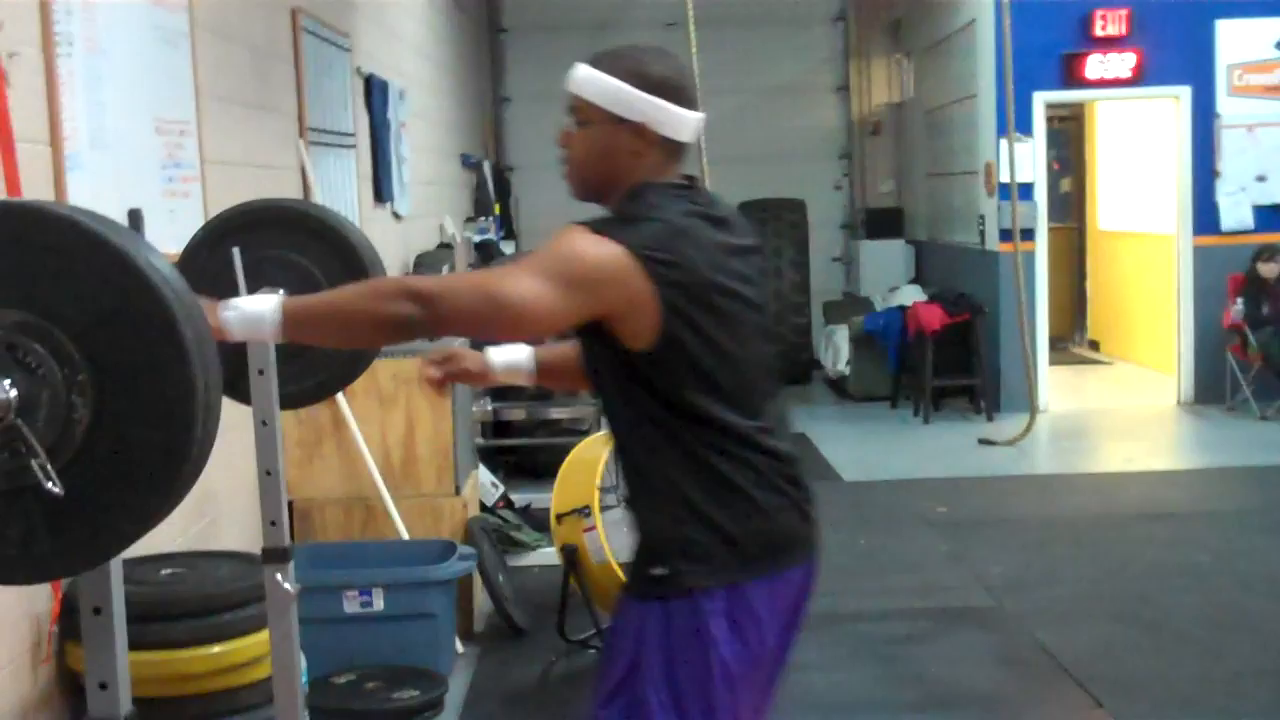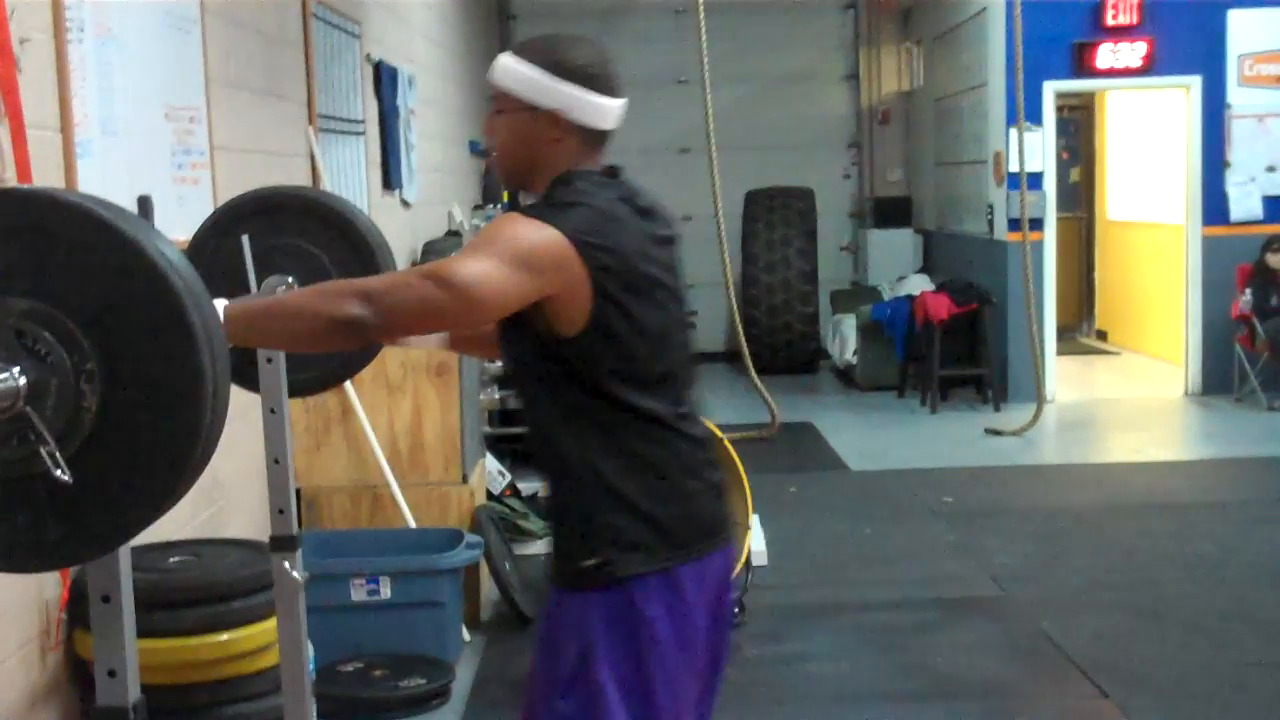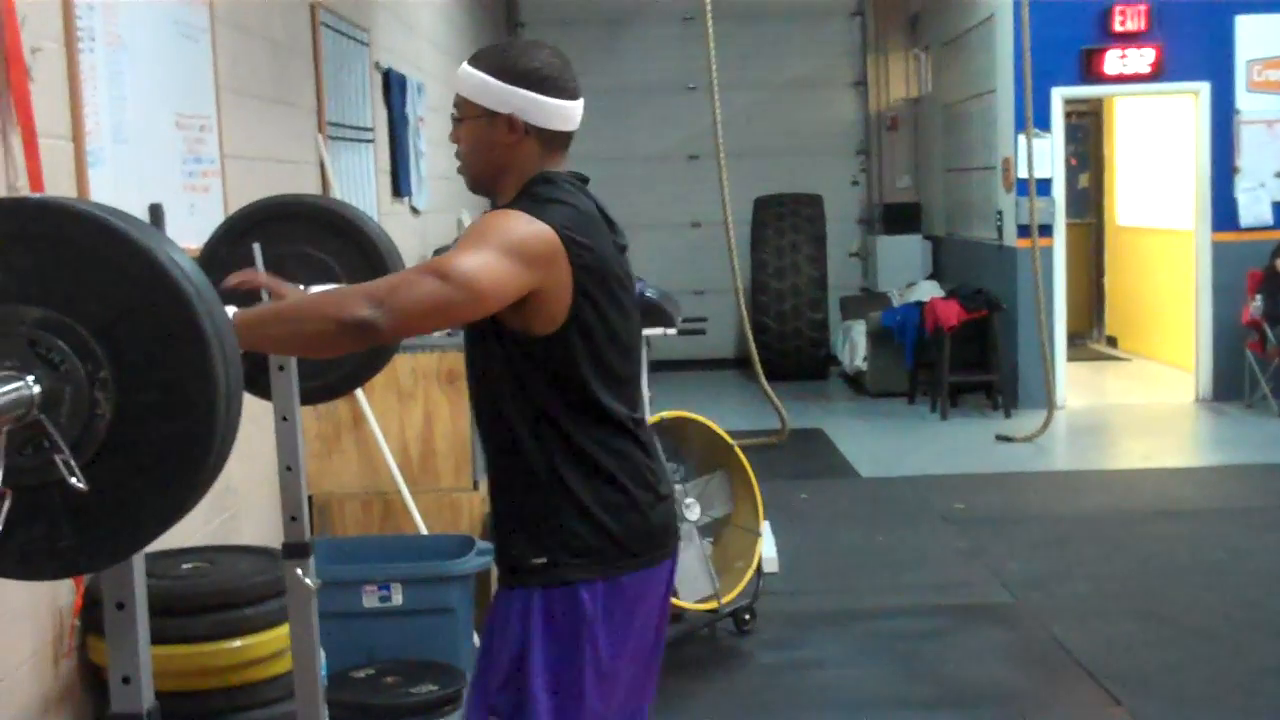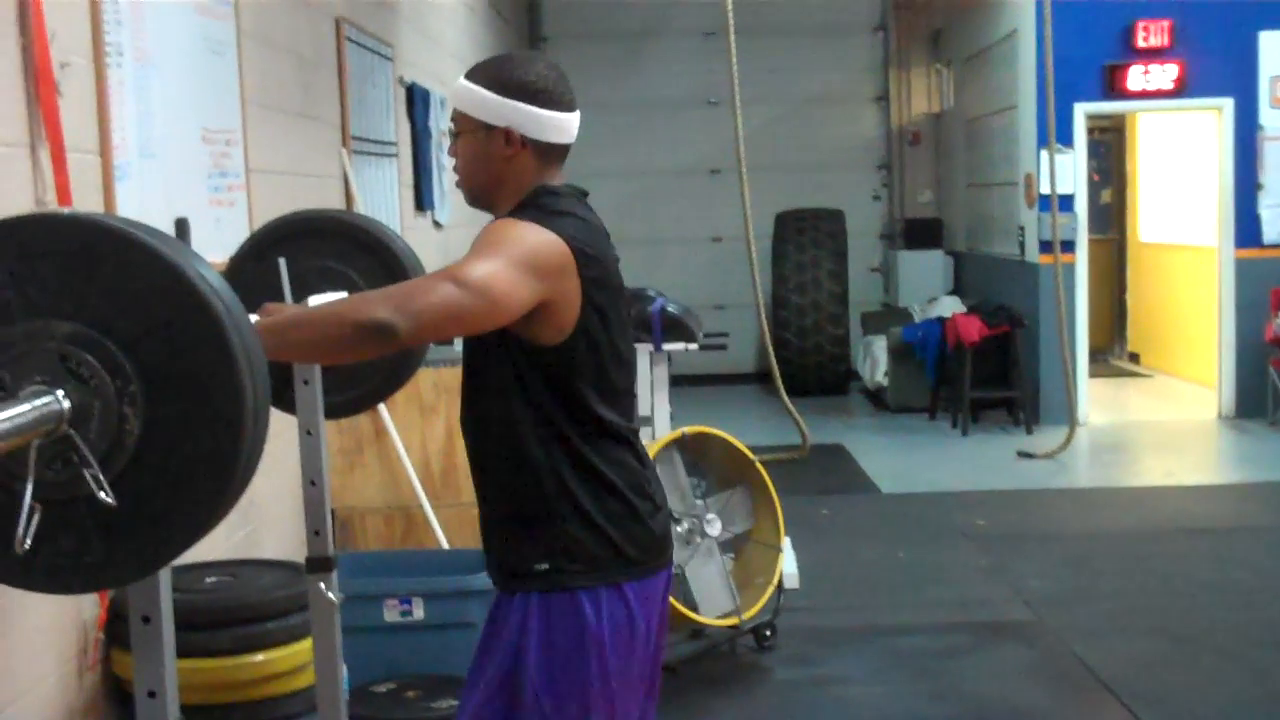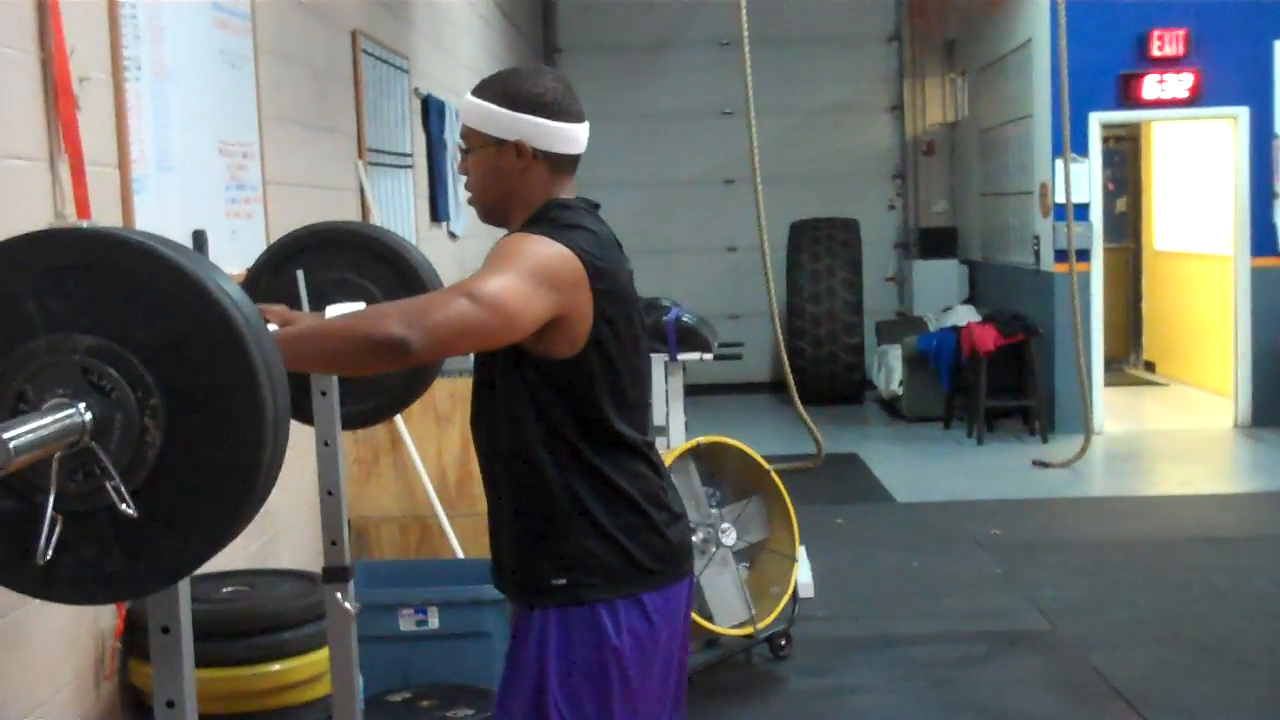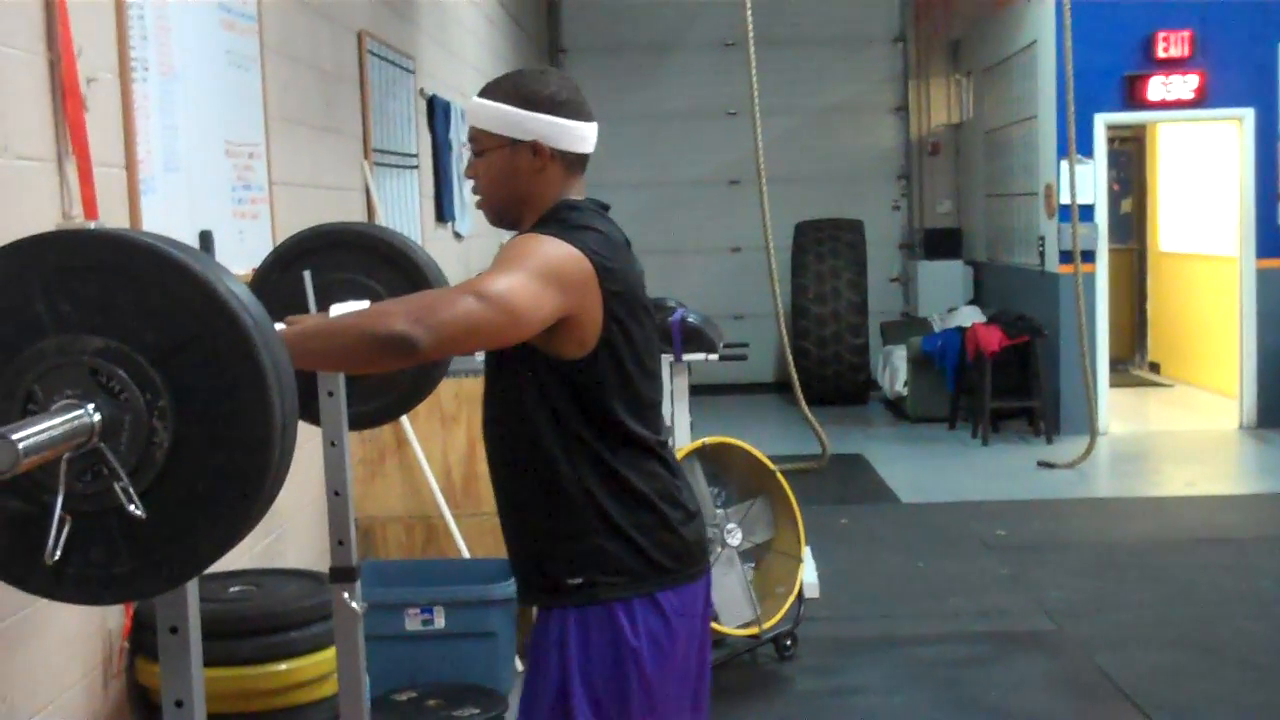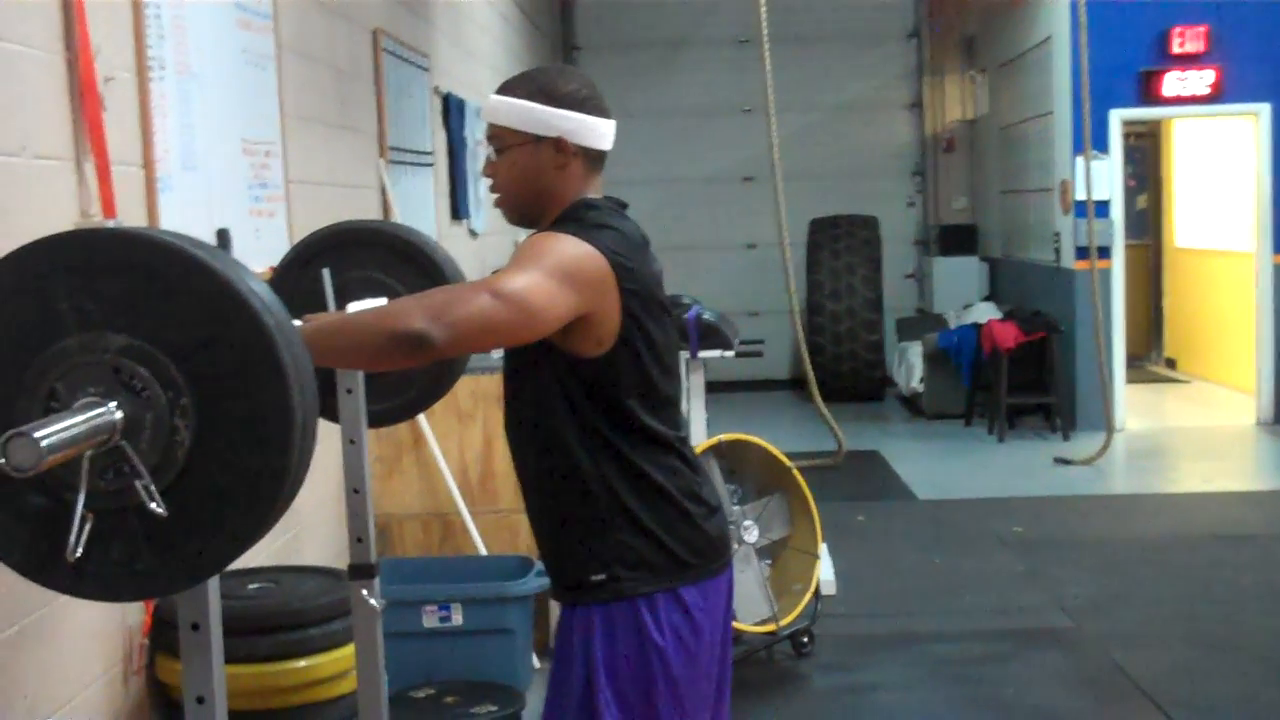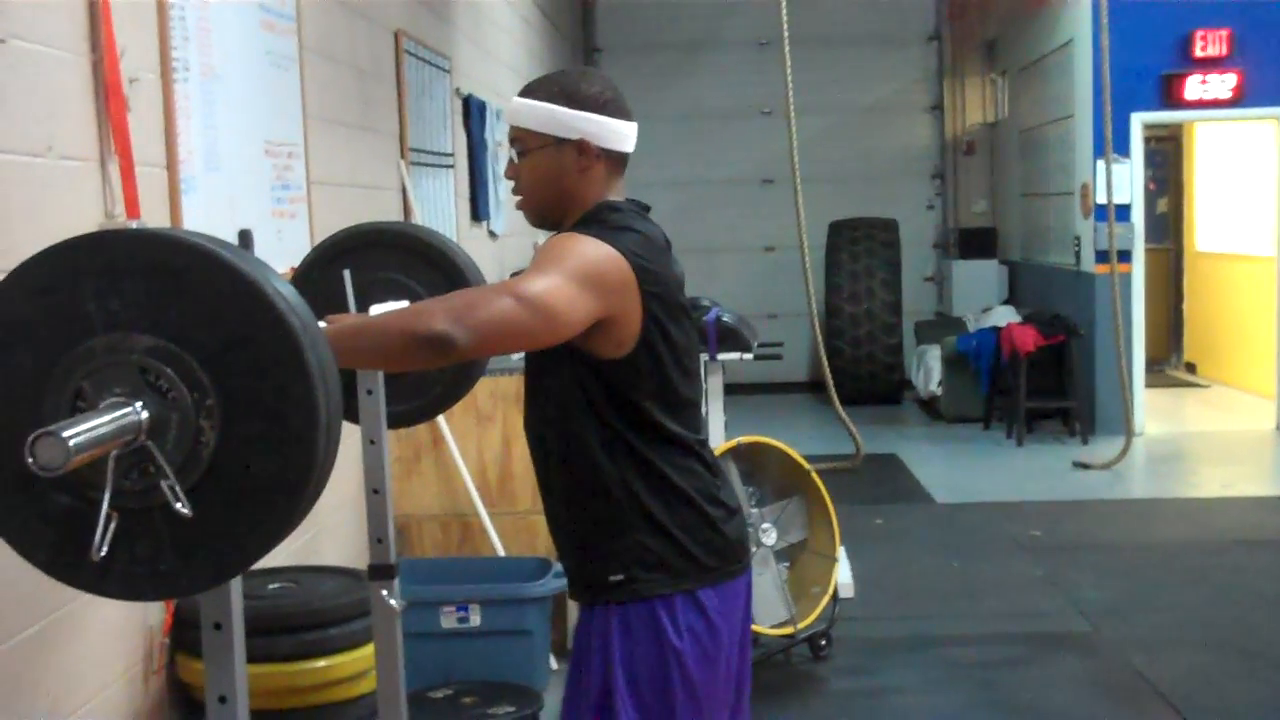
dt=0.2s
person 1, frame 1
left shoulder: (615, 258)
right shoulder: (713, 229)
left elbow: (422, 310)
left wrist: (239, 316)
right wrist: (507, 364)
left hip: (709, 563)
right hip: (759, 539)
person 1, frame 2
left shoulder: (544, 241)
right shoulder: (624, 214)
left elbow: (365, 313)
right wrist: (429, 332)
left hip: (632, 550)
right hip: (663, 528)
person 1, frame 3
left shoulder: (525, 235)
right shoulder: (569, 218)
left elbow: (371, 317)
right elbow: (417, 298)
right wrist: (298, 300)
left hip: (576, 557)
right hip: (614, 538)
person 1, frame 4
left shoulder: (534, 245)
right shoulder: (562, 230)
left elbow: (389, 323)
right elbow: (427, 304)
right wrist: (296, 317)
left hip: (577, 568)
right hip: (610, 549)
person 1, frame 5
left shoulder: (547, 259)
right shoulder: (576, 242)
left elbow: (403, 337)
right elbow: (434, 317)
right wrist: (313, 325)
left hip: (596, 580)
right hip: (629, 559)
person 1, frame 6
left shoulder: (557, 259)
right shoulder: (584, 242)
left elbow: (409, 333)
right elbow: (451, 311)
right wrist: (314, 326)
left hip: (615, 578)
right hip: (644, 559)
person 1, frame 7
left shoulder: (573, 258)
right shoulder: (601, 241)
left elbow: (426, 329)
right elbow: (466, 306)
right wrist: (325, 326)
left hip: (639, 574)
right hip: (666, 554)
person 1, frame 8
left shoulder: (596, 259)
right shoulder: (624, 242)
left elbow: (449, 331)
right elbow: (493, 308)
right wrist: (347, 326)
left hip: (658, 577)
right hip: (683, 557)
